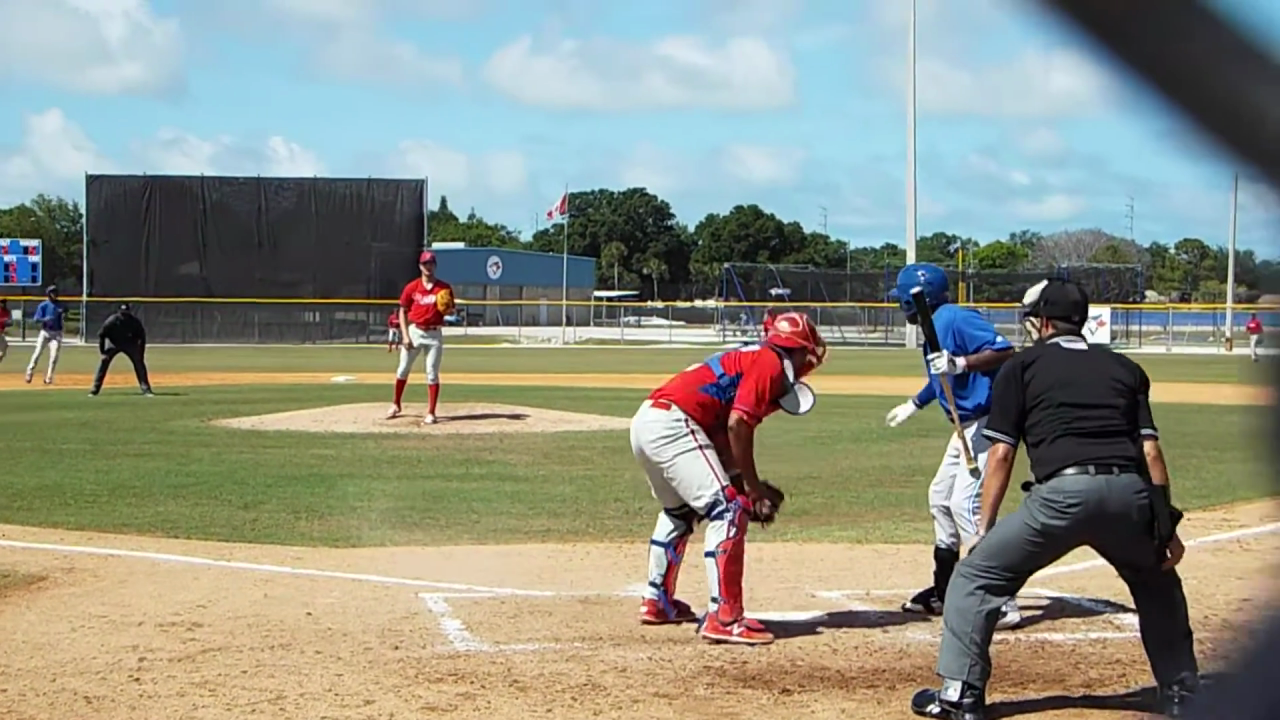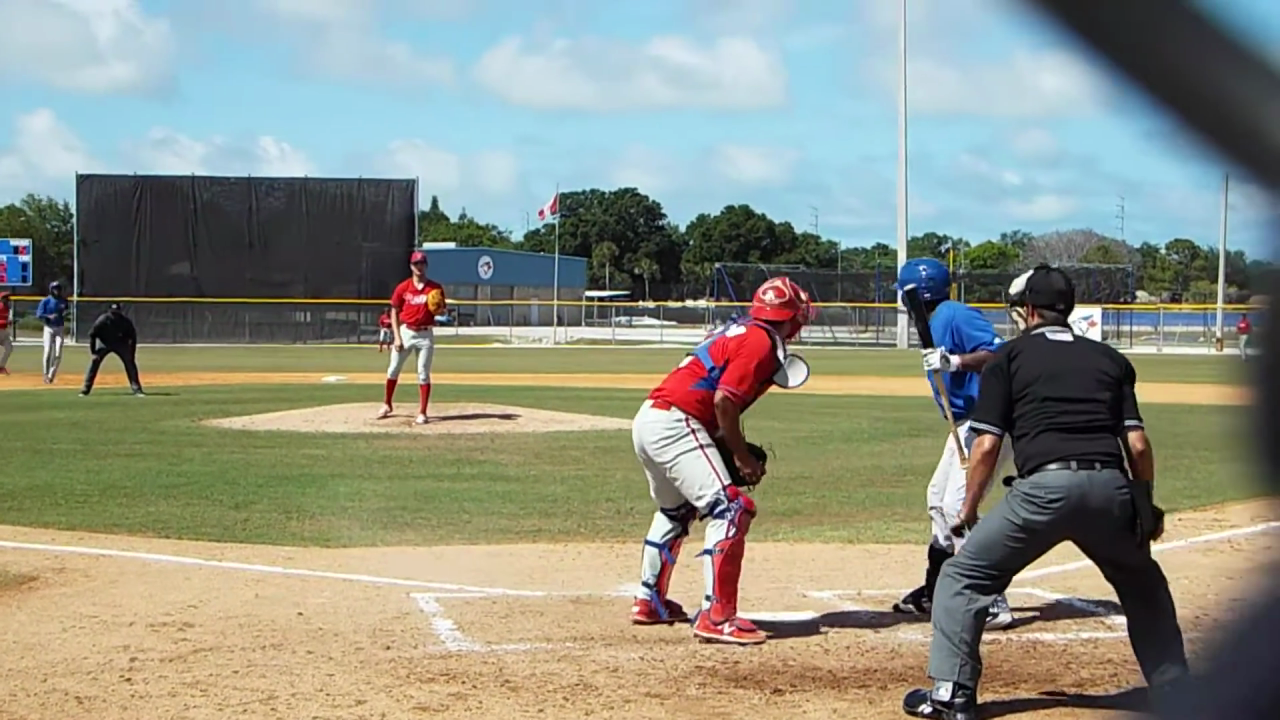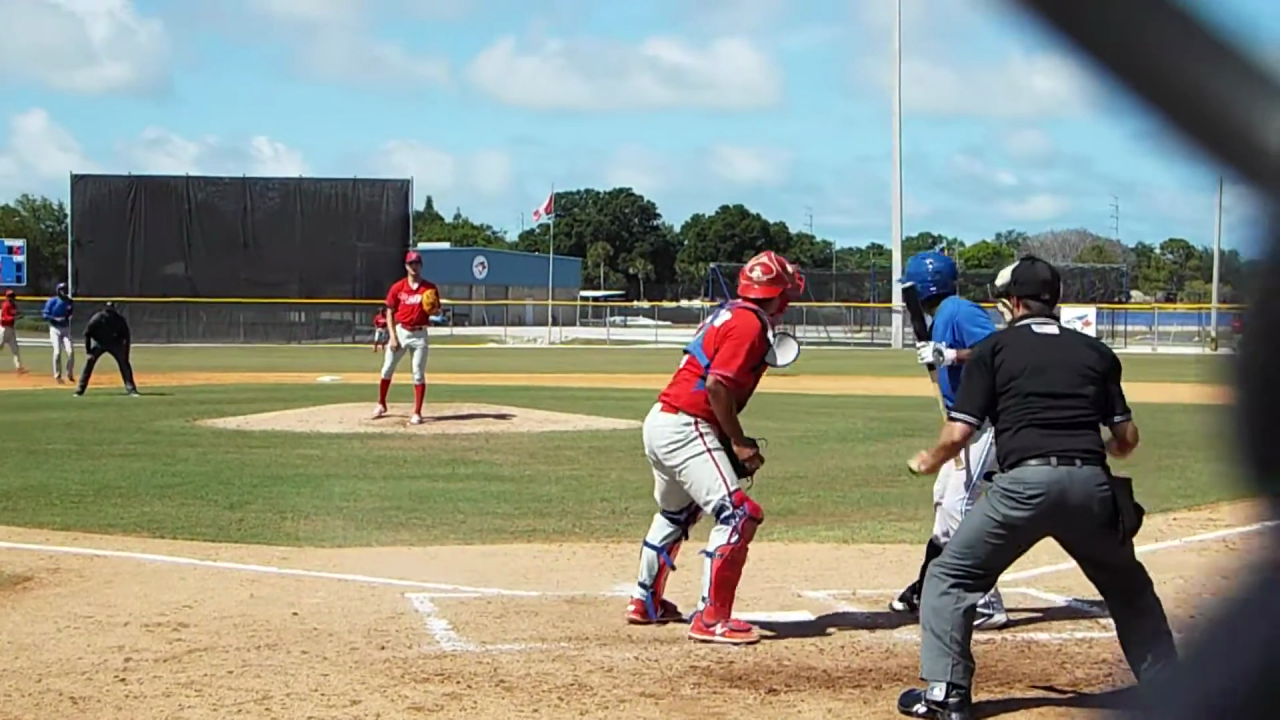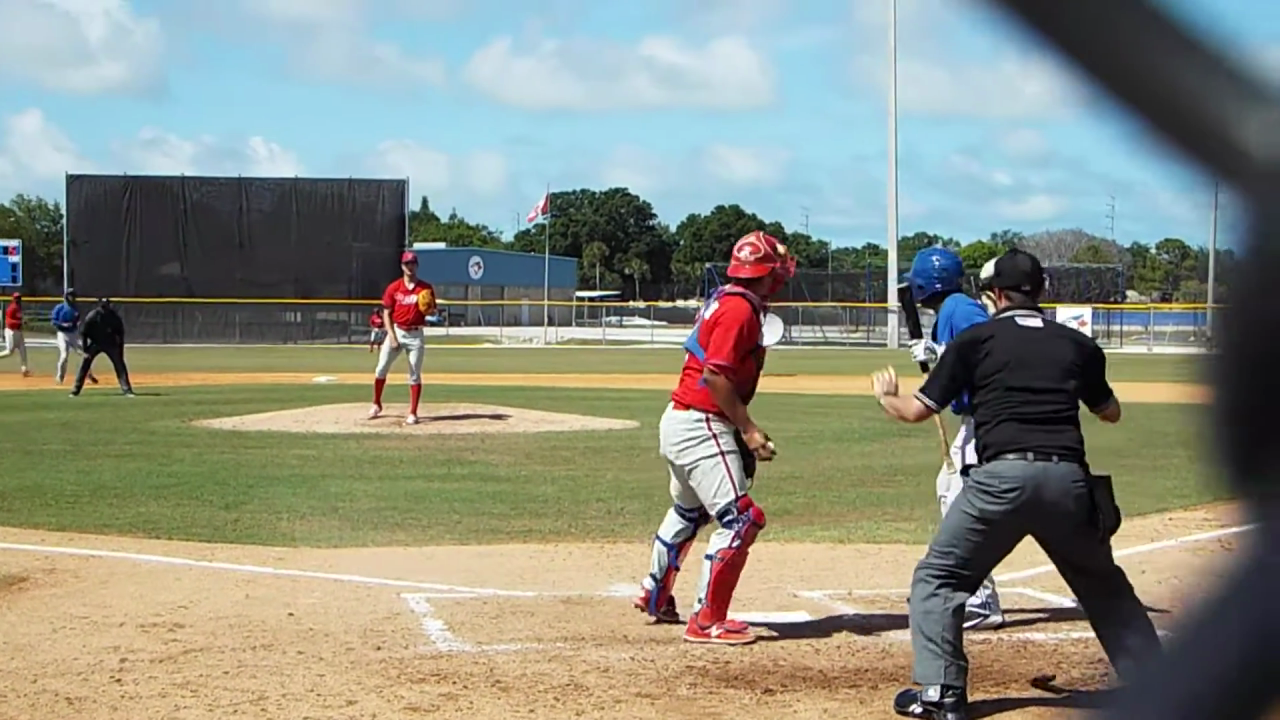
dt=0.1s
person 1, frame 1
left shoulder: (1022, 366)
right shoulder: (1124, 367)
left elbow: (1001, 454)
right elbow: (1151, 452)
left wrist: (986, 526)
right wrist: (1165, 525)
left hip: (1063, 493)
right hip: (1130, 493)
left knee: (975, 577)
right knee: (1156, 582)
person 1, frame 2
left shoulder: (1009, 357)
right shoulder: (1110, 359)
left elbow: (985, 445)
right elbow: (1138, 445)
left wrist: (968, 510)
right wrist: (1147, 509)
left hip: (1044, 486)
right hip: (1109, 487)
left knee: (963, 577)
right knee: (1144, 585)
person 1, frame 3
left shoulder: (993, 349)
right shoulder: (1096, 352)
left elbow: (959, 432)
right elbow: (1125, 437)
left wrist: (928, 461)
right wrist: (1119, 494)
left hip: (1023, 483)
right hip: (1090, 483)
left knee: (949, 575)
right knee: (1126, 584)
person 1, frame 4
left shoulder: (975, 339)
right shoulder: (1076, 344)
left elbow: (919, 409)
right elbow: (1110, 411)
left wrist: (886, 395)
left hip: (1001, 477)
right hip: (1067, 478)
left knee: (938, 578)
right knee: (1106, 586)
person 2, frame 1
left shoulder: (752, 358)
right shoulder: (771, 363)
left elbow: (724, 431)
right elbow: (737, 424)
left wrist: (749, 489)
right wrist: (750, 484)
left hip: (648, 421)
right hip: (670, 423)
left knee: (679, 511)
right knee: (726, 511)
left ankle: (656, 602)
right ankle: (725, 619)
person 2, frame 2
left shoulder: (741, 333)
right shoulder: (760, 341)
right elbow: (724, 401)
left wrist: (737, 452)
right wrist: (741, 456)
left hip: (650, 420)
right hip: (673, 425)
left knee: (674, 512)
right knee: (730, 512)
left ankle: (650, 602)
right ankle: (717, 617)
person 2, frame 3
left shoulder: (733, 315)
right shoulder: (750, 324)
right elbow: (716, 385)
left wrist: (732, 438)
right wrist: (739, 442)
left hip: (663, 423)
right hip: (685, 428)
left knee: (676, 513)
right knee: (736, 514)
left ankle: (645, 602)
right ankle: (711, 619)
person 2, frame 4
left shoulder: (735, 304)
right shoulder: (739, 309)
right elbow: (716, 375)
left wrist: (743, 430)
right wrist: (749, 430)
left hip: (687, 422)
right hip: (700, 425)
left knee: (689, 513)
right knee: (738, 519)
left ankle: (655, 595)
right ankle: (706, 621)
person 3, frame 1
left shoulder: (956, 318)
right shoulder: (935, 325)
left elbow: (1006, 352)
left wrist: (960, 364)
right wrist: (914, 403)
left hip: (993, 422)
right hip: (969, 425)
left knee: (965, 504)
right knee: (941, 497)
left ankle: (1000, 604)
right ankle: (943, 589)
person 3, frame 2
left shoulder: (957, 315)
right shoulder: (937, 322)
left wrist: (956, 362)
right hip: (965, 423)
left knee: (958, 506)
right knee: (939, 499)
left ankle: (992, 606)
right ankle: (933, 591)
person 3, frame 3
left shoulder: (958, 311)
right shoulder: (941, 317)
left wrist: (950, 357)
left hip: (986, 420)
left knee: (959, 504)
right knee: (946, 498)
left ankle: (987, 606)
right ankle: (928, 588)
person 3, frame 4
left shoulder: (959, 309)
right shoulder: (949, 312)
left wrist: (943, 355)
right hip: (977, 417)
right knee: (951, 496)
left ankle: (981, 604)
